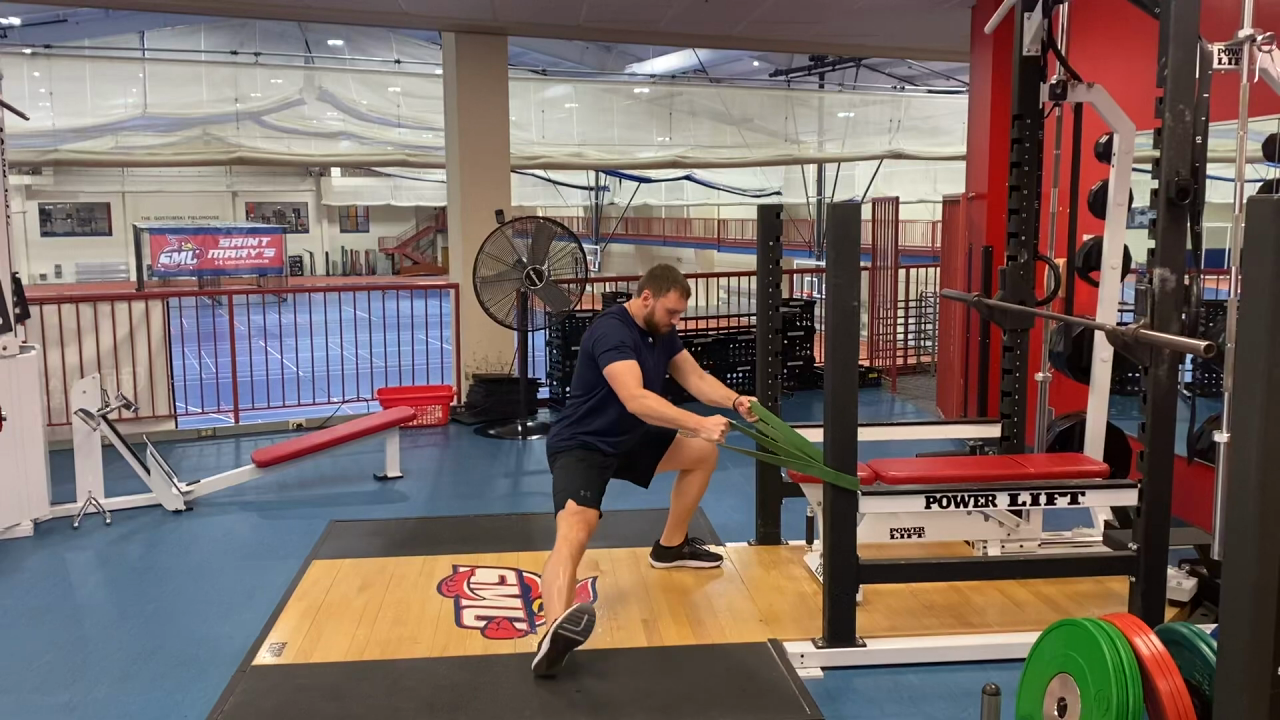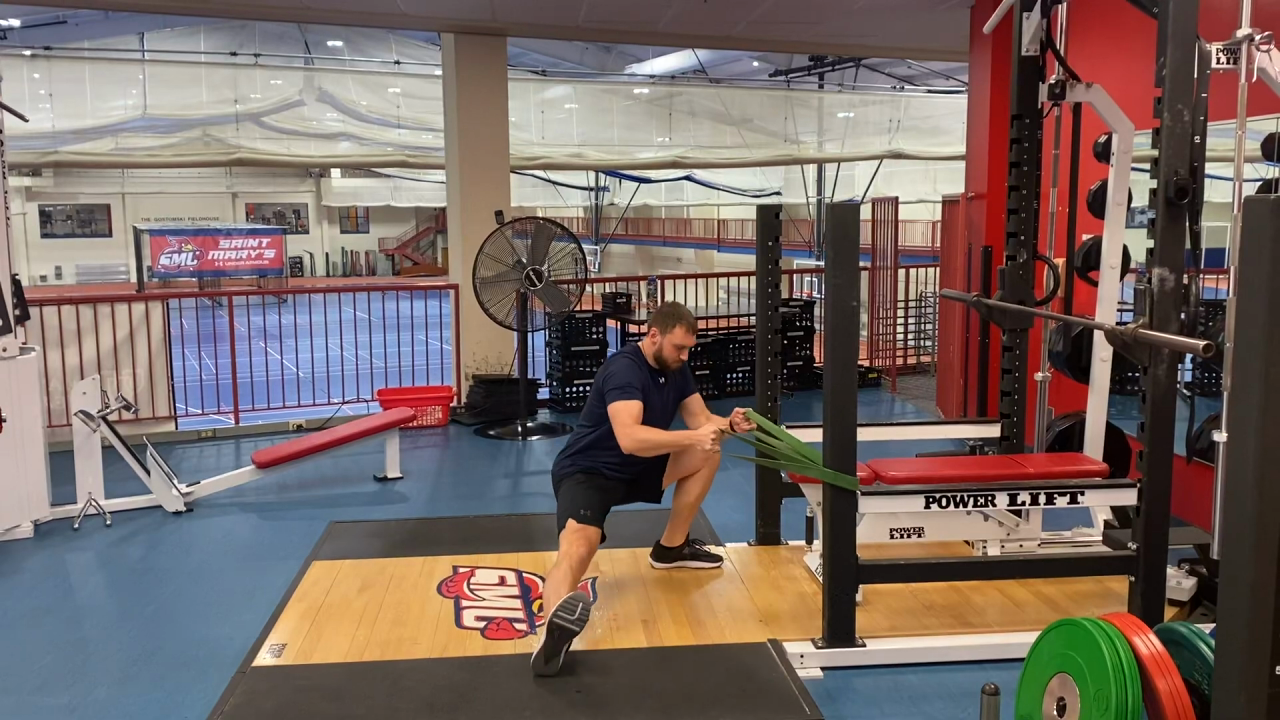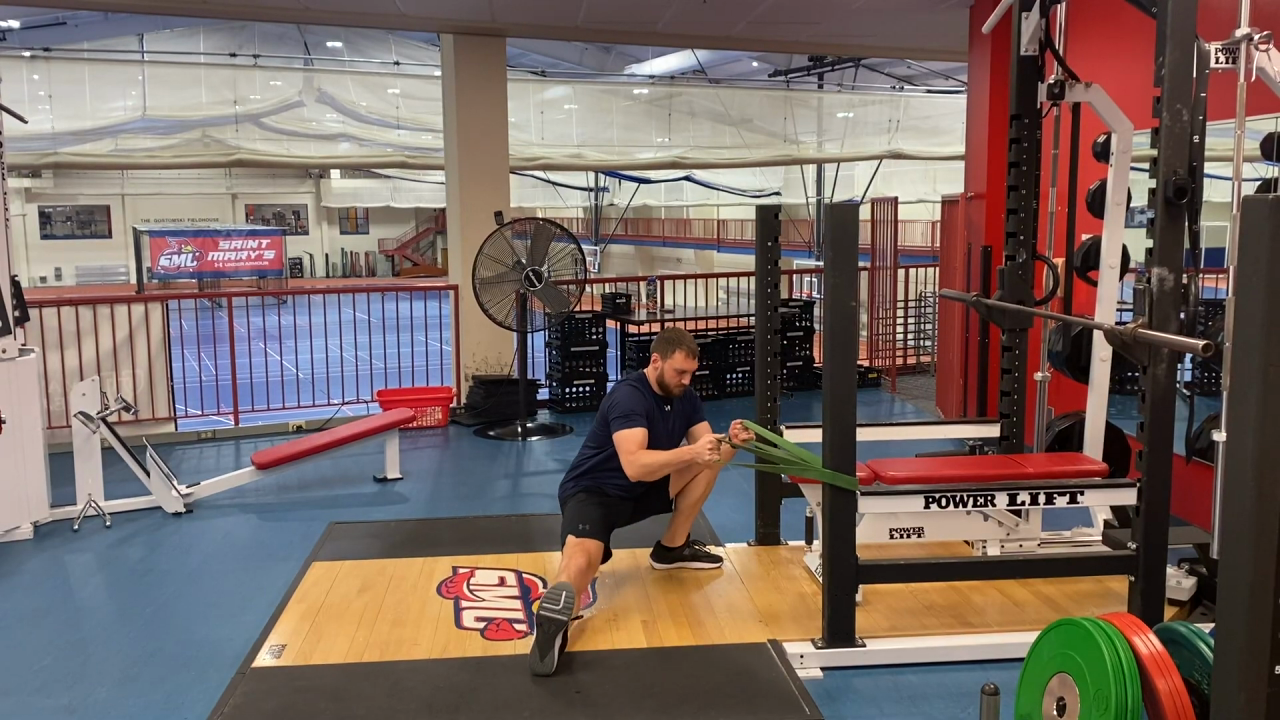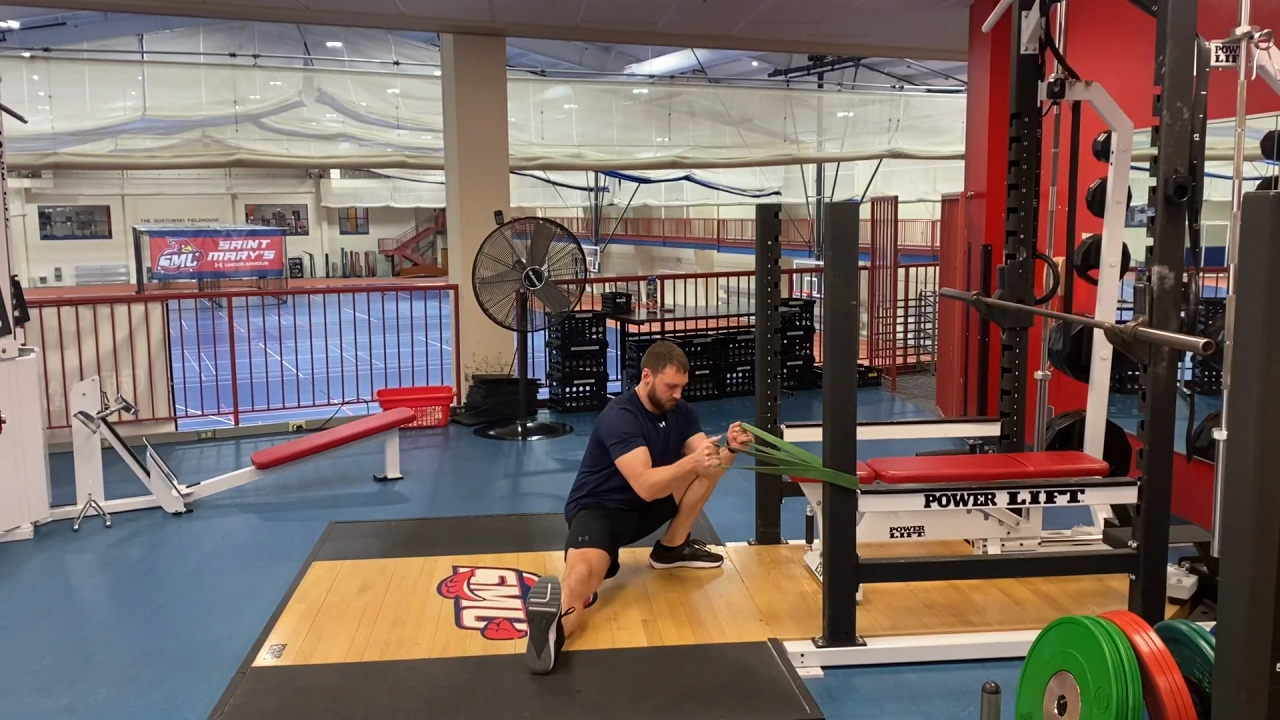
dt=0.4s
person 1, frame 1
left shoulder: (661, 331)
right shoulder: (611, 331)
left elbow: (694, 378)
right elbow: (636, 399)
left wrist: (733, 401)
right wrist: (699, 424)
left hip: (627, 439)
right hip: (581, 446)
left knee: (703, 454)
right knee: (574, 534)
left ankle: (671, 545)
right ankle: (556, 632)
person 1, frame 2
left shoulder: (676, 369)
right shoulder: (624, 369)
left elbow: (699, 419)
right elbow: (629, 438)
left wrist: (728, 424)
right wrist: (693, 437)
left hip: (633, 468)
right hip: (586, 472)
left knee: (707, 457)
right knee: (576, 550)
left ankle: (672, 547)
right ankle: (554, 629)
person 1, frame 3
left shoulder: (685, 397)
right shoulder: (628, 396)
left elbow: (707, 454)
right elbow: (634, 466)
left wrist: (729, 443)
right wrist: (690, 452)
left hip: (640, 491)
right hip: (592, 493)
left knee: (708, 465)
right knee: (579, 563)
left ankle: (672, 547)
right ankle: (552, 629)
person 1, frame 4
left shoulder: (680, 412)
right shoulder: (620, 418)
left elbow: (708, 467)
right elbow: (646, 486)
left wrist: (729, 449)
right wrist: (692, 461)
left hip: (644, 507)
right hip: (598, 510)
left knee: (709, 468)
right knee: (582, 574)
left ankle: (672, 547)
